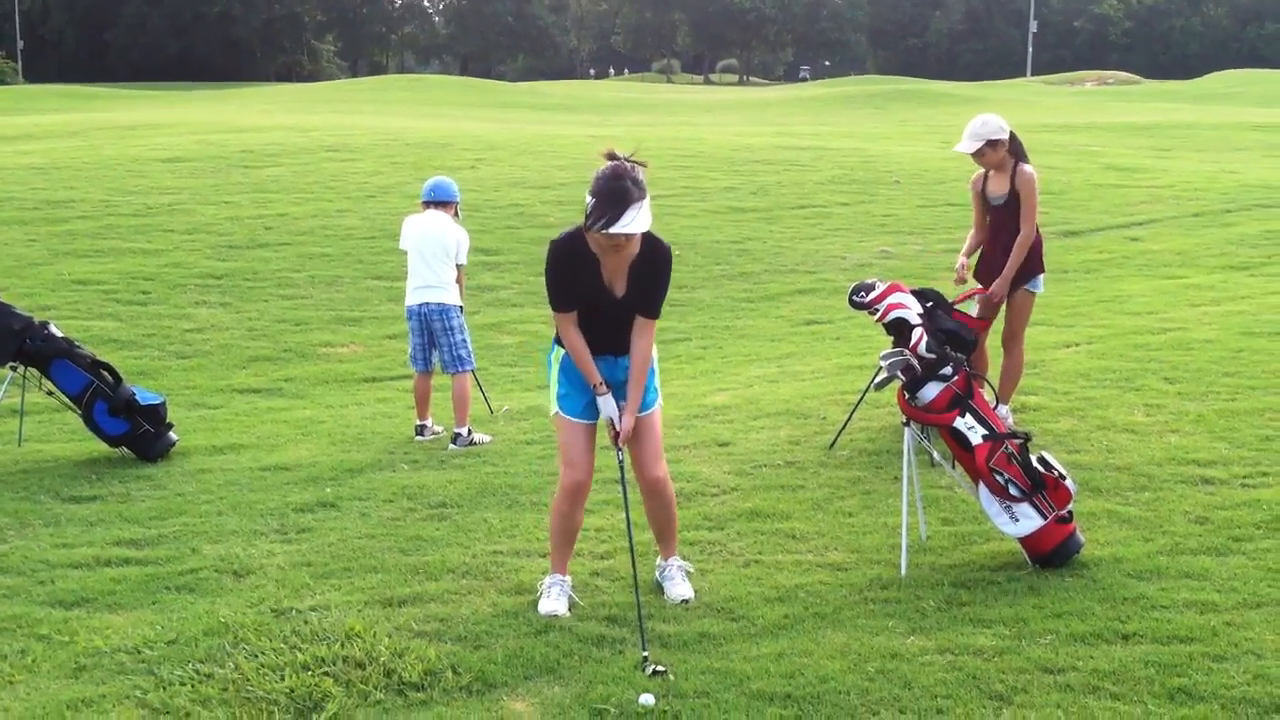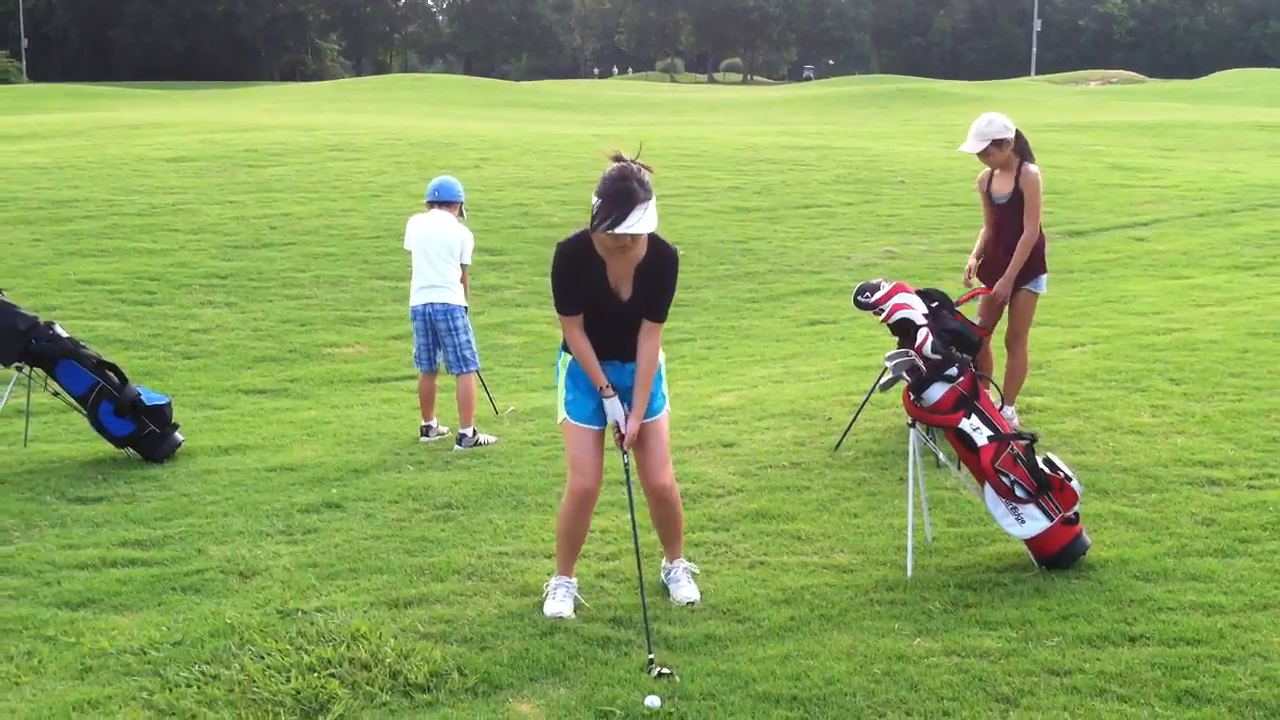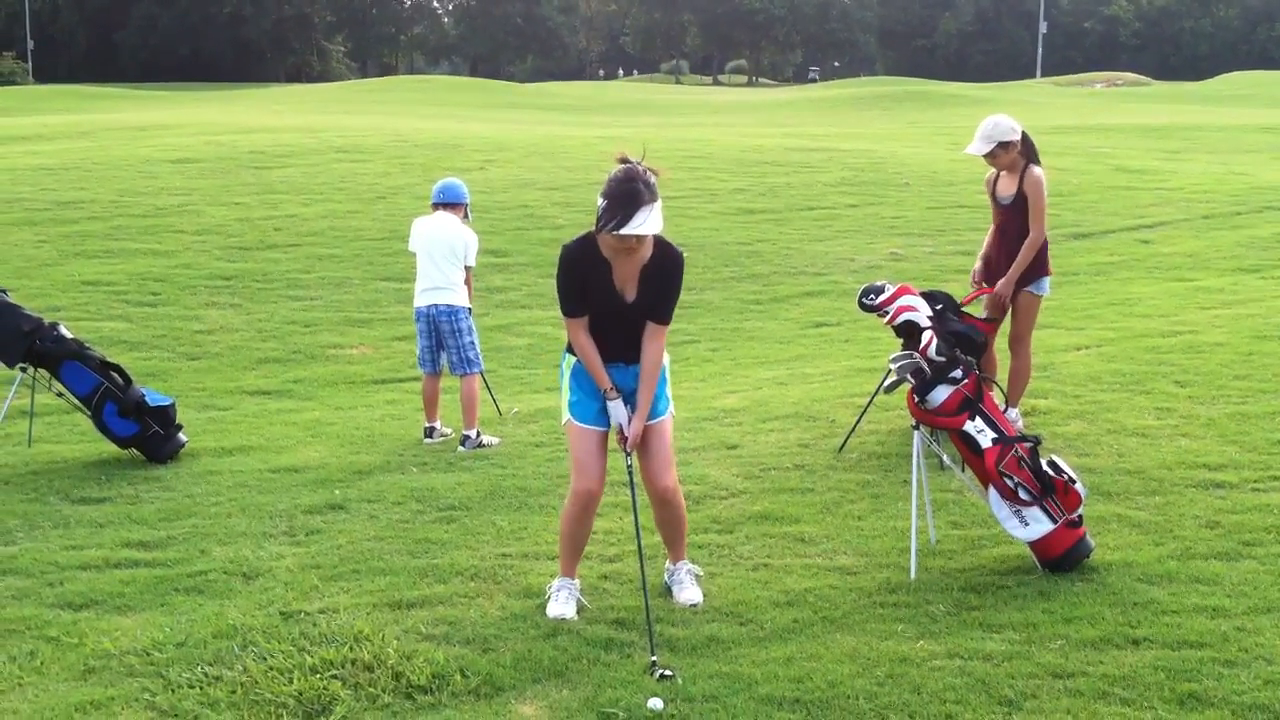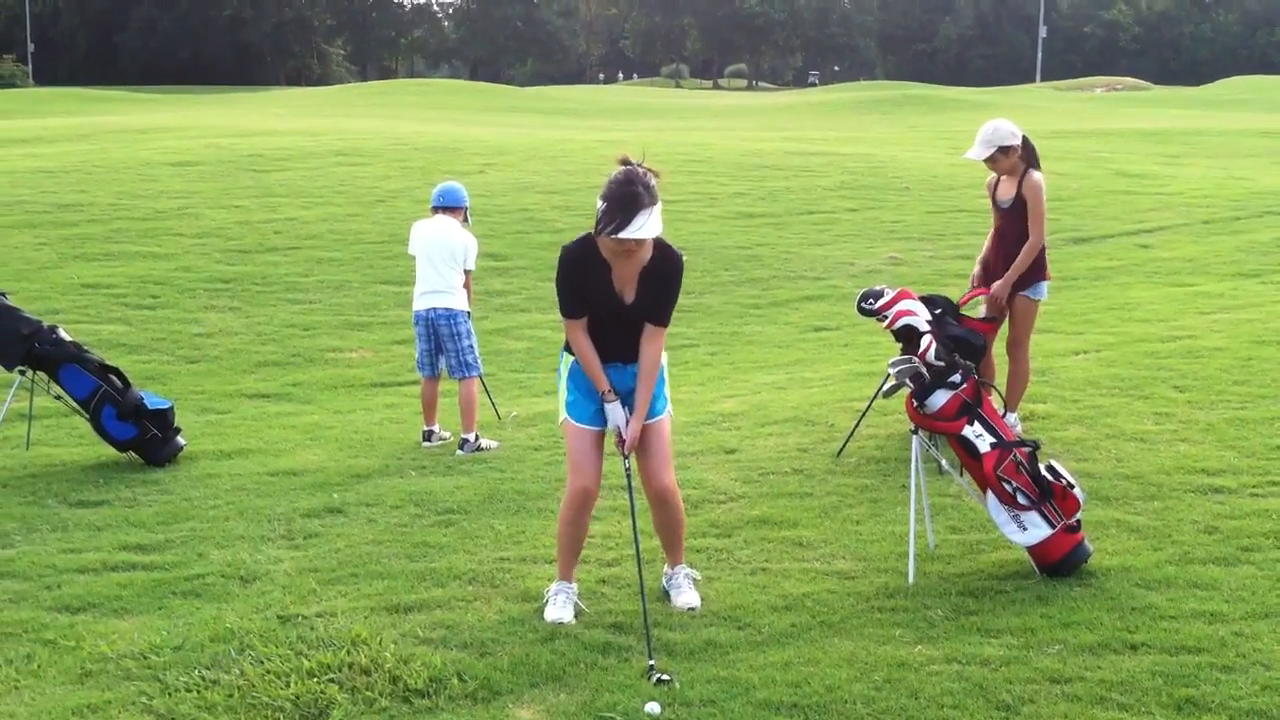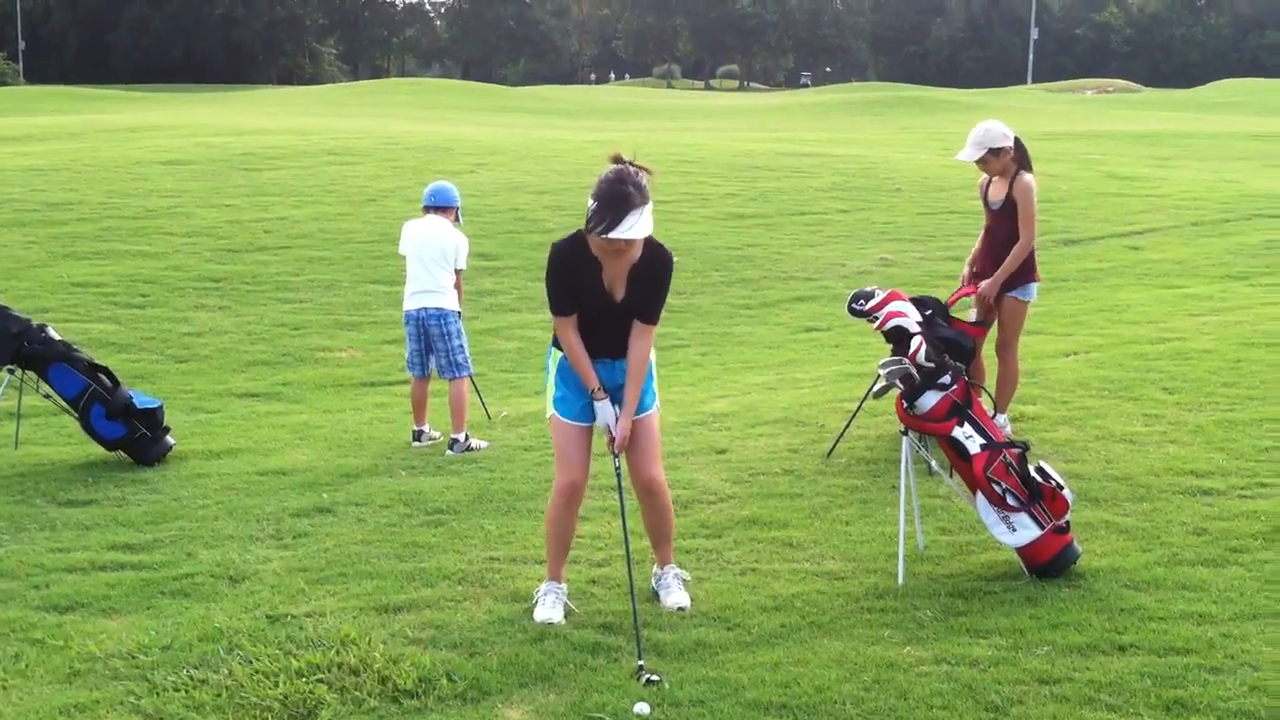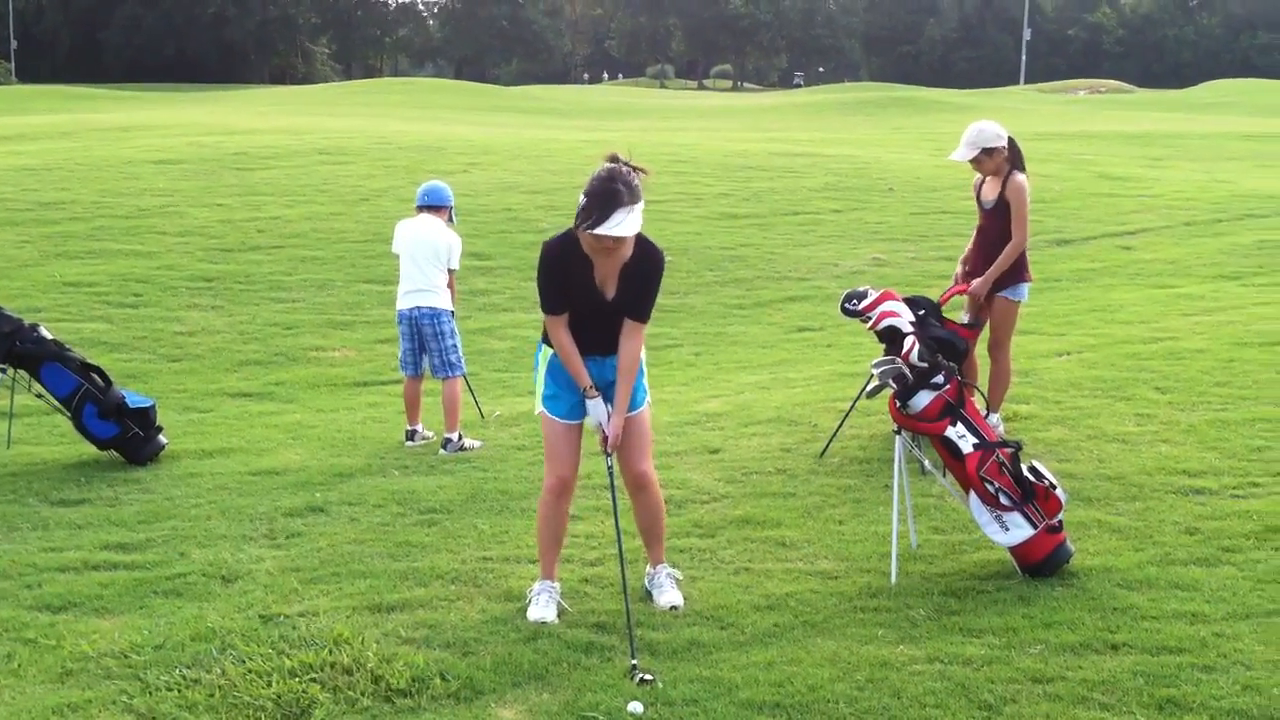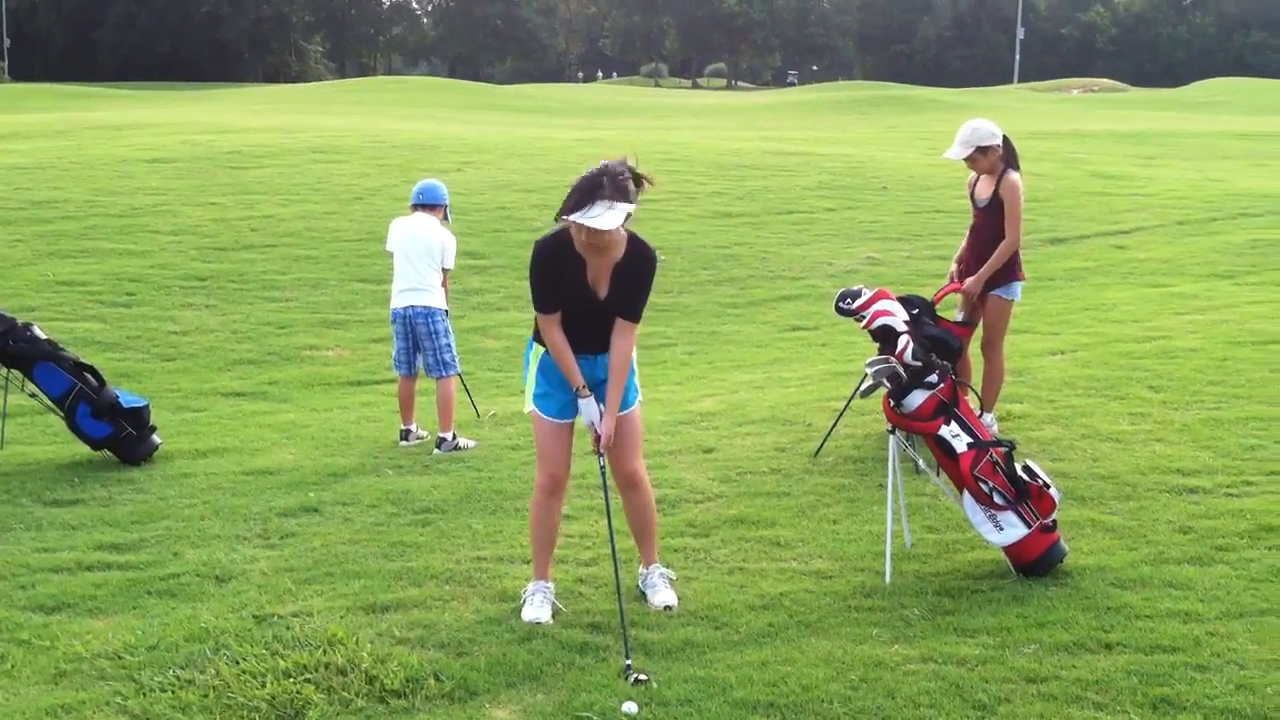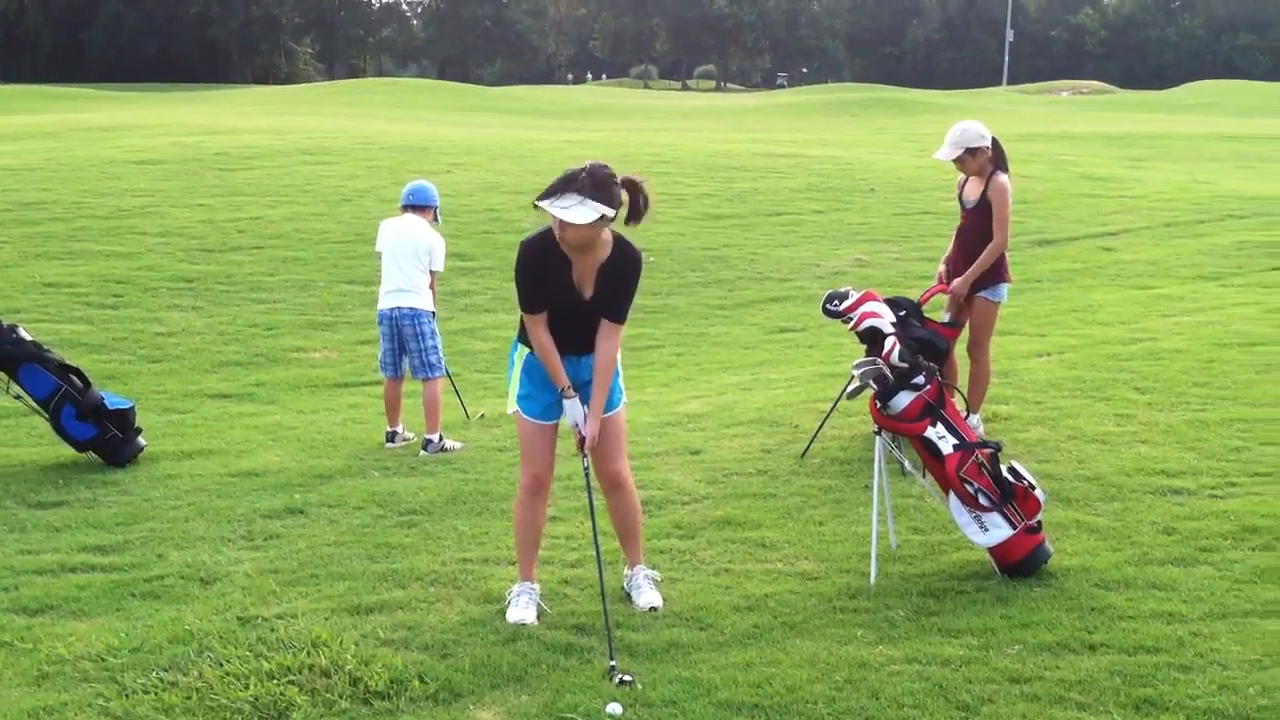
dt=0.1s
person 1, frame 1
left shoulder: (657, 254)
right shoulder: (565, 251)
left elbow: (643, 332)
right elbow: (567, 327)
left wrist: (631, 406)
right wrist: (600, 391)
left hip: (633, 365)
right hip: (578, 366)
left knee: (654, 477)
right knee: (575, 479)
left ankle: (670, 563)
right ankle: (557, 577)
person 1, frame 2
left shoulder: (663, 258)
right shoulder: (571, 254)
left elbow: (650, 336)
right elbow: (574, 331)
left wrist: (637, 410)
right wrist: (606, 395)
left hip: (640, 369)
right hip: (585, 370)
left knee: (660, 484)
right knee: (584, 486)
left ankle: (676, 565)
right ankle: (562, 580)
person 1, frame 3
left shoulder: (669, 260)
right shoulder: (577, 256)
left elbow: (654, 339)
right elbow: (578, 333)
left wrist: (641, 413)
right wrist: (611, 397)
left hip: (645, 372)
right hip: (590, 373)
left knee: (664, 486)
right knee: (586, 488)
left ankle: (679, 568)
right ankle: (565, 581)
person 1, frame 4
left shoulder: (668, 262)
right shoulder: (576, 257)
left elbow: (653, 339)
right elbow: (577, 333)
left wrist: (639, 415)
right wrist: (609, 398)
left hip: (643, 373)
right hip: (588, 373)
left knee: (662, 486)
right knee: (583, 487)
left ankle: (677, 572)
right ankle: (563, 585)
person 1, frame 5
left shoulder: (657, 260)
right shoulder: (566, 254)
left elbow: (641, 337)
right elbow: (567, 330)
left wrist: (628, 412)
right wrist: (598, 396)
left hip: (630, 368)
right hip: (575, 369)
left knee: (650, 479)
right knee: (570, 482)
left ankle: (666, 572)
right ankle: (553, 585)
person 1, frame 6
left shoulder: (649, 258)
right shoulder: (557, 252)
left elbow: (632, 335)
right elbow: (558, 328)
left wrist: (620, 411)
right wrist: (590, 395)
left hip: (621, 365)
right hip: (565, 366)
left knee: (641, 474)
right knee: (560, 479)
left ankle: (659, 571)
right ankle: (546, 584)
person 1, frame 7
left shoulder: (640, 257)
right shoulder: (550, 250)
left elbow: (623, 334)
right elbow: (551, 327)
left wrist: (611, 412)
right wrist: (582, 394)
left hip: (610, 363)
right hip: (556, 364)
left knee: (631, 472)
right knee: (552, 477)
left ankle: (652, 570)
right ankle: (540, 584)
person 1, frame 8
left shoulder: (626, 259)
right shoulder: (535, 250)
left elbow: (608, 335)
right elbow: (537, 327)
left wrist: (595, 412)
right wrist: (567, 395)
left hip: (595, 364)
right hip: (540, 364)
left knee: (615, 473)
right knee: (535, 477)
left ankle: (637, 571)
right ankle: (525, 585)
person 2, frame 1
left shoulder: (1024, 175)
right shoulder: (979, 181)
left elbow: (1028, 231)
left wrist: (1006, 277)
right wrist: (964, 256)
left hip: (1023, 268)
right hip: (991, 263)
left knee: (1012, 339)
right knee: (974, 334)
left ankle: (1002, 408)
person 2, frame 2
left shoulder: (1028, 175)
right shoulder: (985, 179)
left elbow: (1031, 231)
left wrist: (1009, 277)
right wrist: (974, 257)
left hip: (1026, 268)
right hip: (995, 264)
left knee: (1015, 340)
left ankle: (1008, 409)
person 2, frame 3
left shoulder: (1033, 177)
right shoulder: (992, 179)
left elbow: (1037, 234)
left wrist: (1011, 277)
right wrist: (981, 260)
left hip: (1029, 271)
right hip: (998, 266)
left knee: (1018, 342)
left ankle: (1012, 412)
person 2, frame 4
left shoulder: (1032, 182)
right shoulder: (993, 183)
left elbow: (1036, 238)
left wrist: (1008, 281)
right wrist: (980, 264)
left hip: (1026, 275)
right hip: (997, 270)
left knee: (1016, 346)
left ankle: (1011, 416)
person 2, frame 5
left shoulder: (1023, 184)
right shoulder: (985, 183)
left elbow: (1026, 240)
left wrist: (997, 280)
right wrist: (970, 265)
left hip: (1016, 277)
right hip: (988, 273)
left knee: (1005, 348)
left ankle: (1000, 417)
person 2, frame 6
left shoulder: (1016, 184)
right shoulder: (980, 183)
left elbow: (1019, 240)
left wrist: (988, 278)
right wrist: (963, 263)
left hip: (1007, 277)
right hip: (980, 272)
left knee: (998, 348)
left ankle: (993, 417)
person 2, frame 7
left shoulder: (1010, 182)
right shoulder: (974, 181)
left elbow: (1012, 239)
left wrist: (981, 277)
right wrist: (957, 262)
left hip: (1001, 275)
right hip: (973, 271)
left knee: (991, 347)
left ankle: (986, 416)
person 2, frame 8
left shoulder: (998, 184)
right shoulder: (963, 182)
left elbow: (1000, 241)
left wrist: (968, 278)
right wrist: (946, 263)
left hip: (987, 277)
right hip: (960, 273)
left knee: (977, 348)
left ankle: (973, 418)
person 3, frame 1
left shoulder: (410, 224)
right shoulder: (457, 232)
right elbow: (459, 275)
right wrist: (458, 302)
left hip: (415, 303)
right hip: (444, 303)
left knee: (422, 369)
right knee: (460, 369)
left ankle: (424, 425)
right ankle: (462, 433)
person 3, frame 2
left shoulder: (415, 223)
right shoulder: (461, 232)
right elbow: (463, 275)
right wrist: (463, 303)
left hip: (419, 303)
right hip: (449, 303)
left knee: (427, 369)
right knee: (465, 370)
left ankle: (428, 426)
right ankle: (467, 434)
person 3, frame 3
left shoulder: (419, 226)
right shoulder: (466, 234)
right elbow: (467, 277)
right wrist: (467, 304)
left hip: (424, 305)
right hip: (453, 305)
left knee: (431, 371)
right knee: (469, 372)
left ankle: (432, 427)
right ankle: (471, 435)
person 3, frame 4
left shoulder: (419, 229)
right shoulder: (466, 238)
right elbow: (467, 281)
right wrist: (466, 309)
left hip: (422, 308)
right hip: (452, 309)
left knee: (429, 375)
right knee: (468, 375)
left ankle: (431, 431)
right ankle: (469, 439)
person 3, frame 5
left shoulder: (409, 229)
right shoulder: (457, 237)
right elbow: (457, 281)
right wrist: (456, 308)
left hip: (413, 308)
right hip: (442, 309)
left knee: (420, 374)
right knee: (458, 375)
left ankle: (421, 431)
right ankle: (459, 439)
person 3, frame 6
left shoulder: (403, 228)
right shoulder: (450, 237)
right elbow: (450, 281)
right wrist: (449, 308)
left hip: (406, 307)
right hip: (436, 308)
left knee: (413, 374)
right knee: (451, 375)
left ankle: (413, 430)
right ankle: (452, 438)
person 3, frame 7
left shoulder: (397, 226)
right shoulder: (444, 236)
right elbow: (444, 280)
right wrist: (443, 309)
left hip: (400, 307)
right hip: (429, 308)
left knee: (407, 373)
right knee: (445, 374)
left ankle: (408, 430)
right ankle: (446, 438)
person 3, frame 8
left shoulder: (387, 227)
right shoulder: (433, 237)
right elbow: (431, 283)
right wrist: (430, 311)
left hip: (387, 308)
right hip: (416, 309)
left knee: (393, 375)
right knee: (431, 376)
left ankle: (394, 431)
right ankle: (433, 439)
